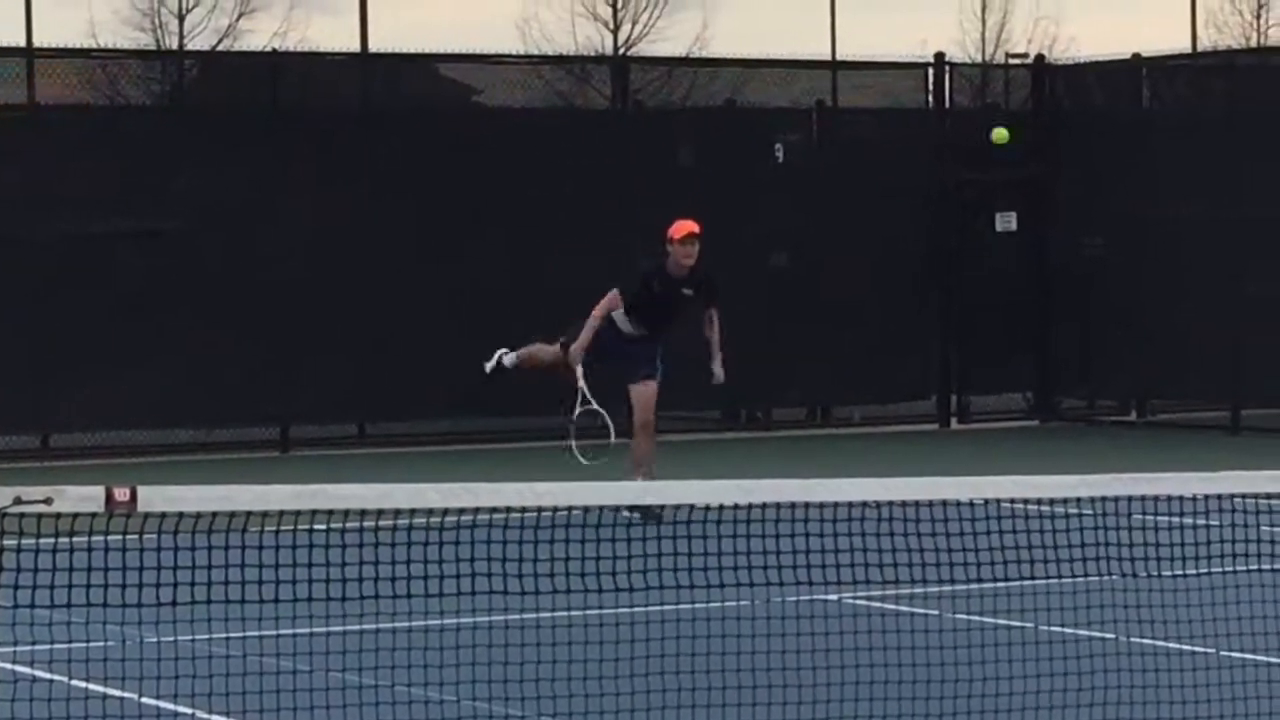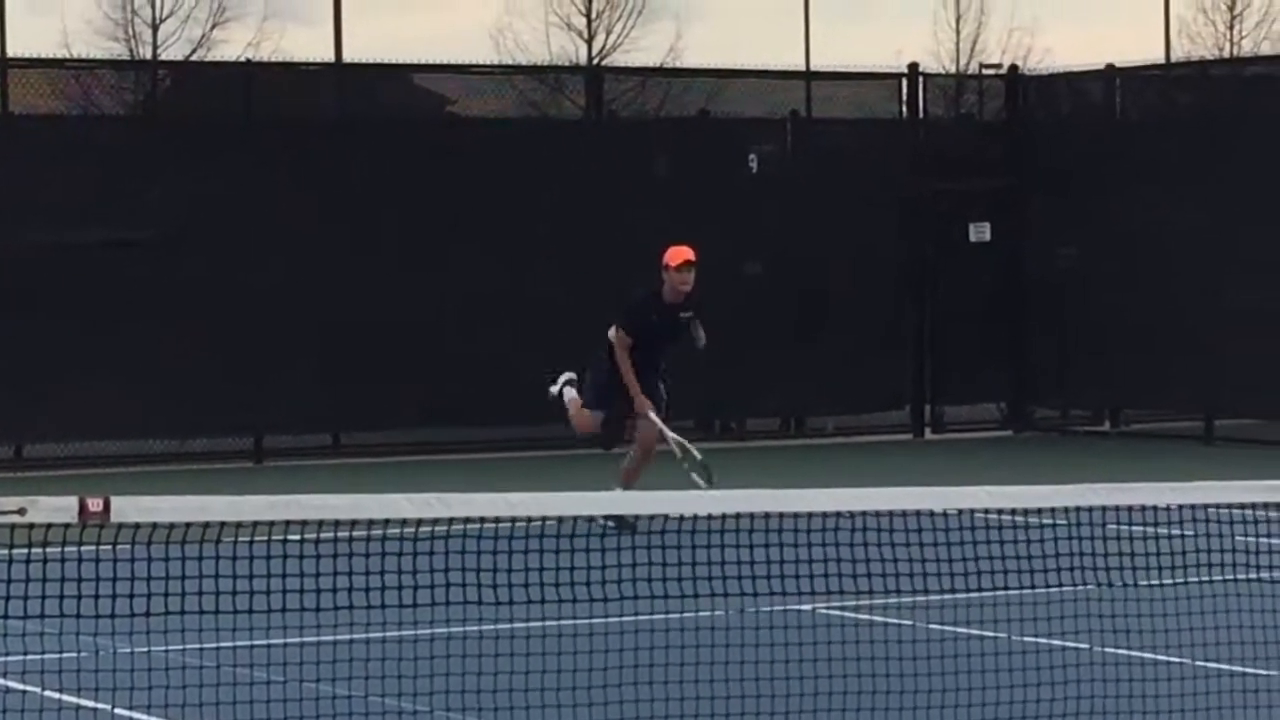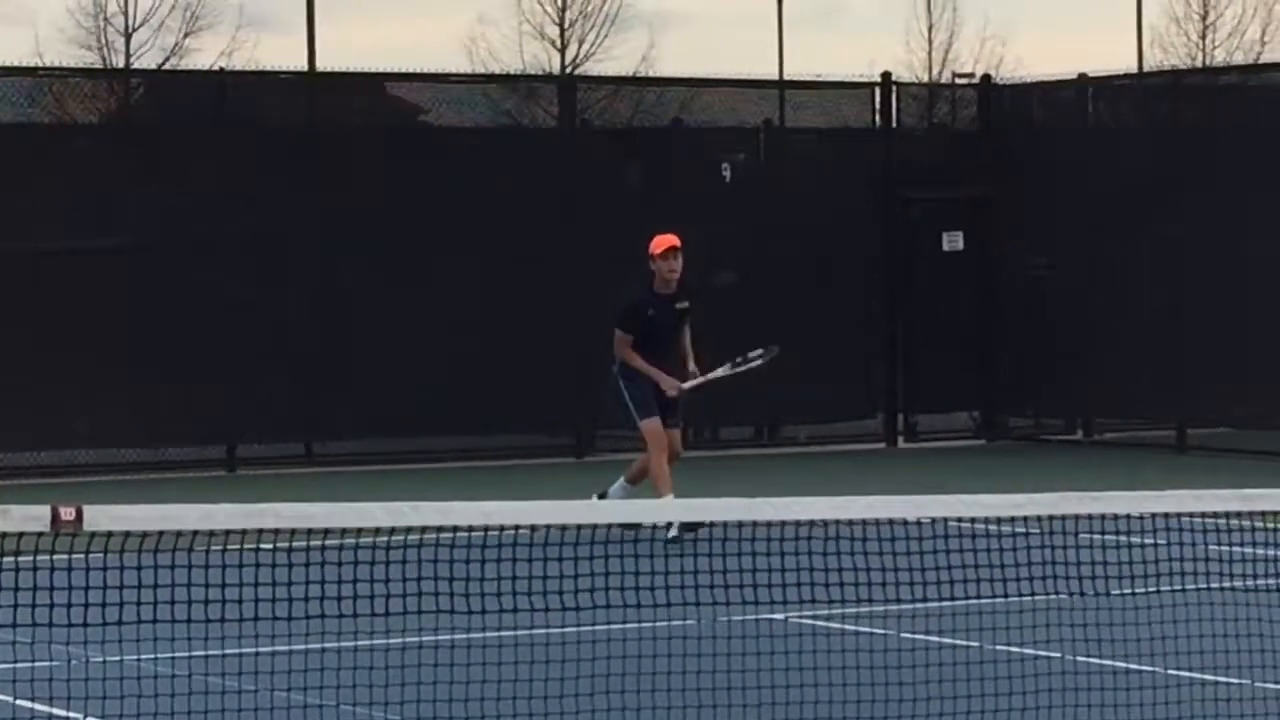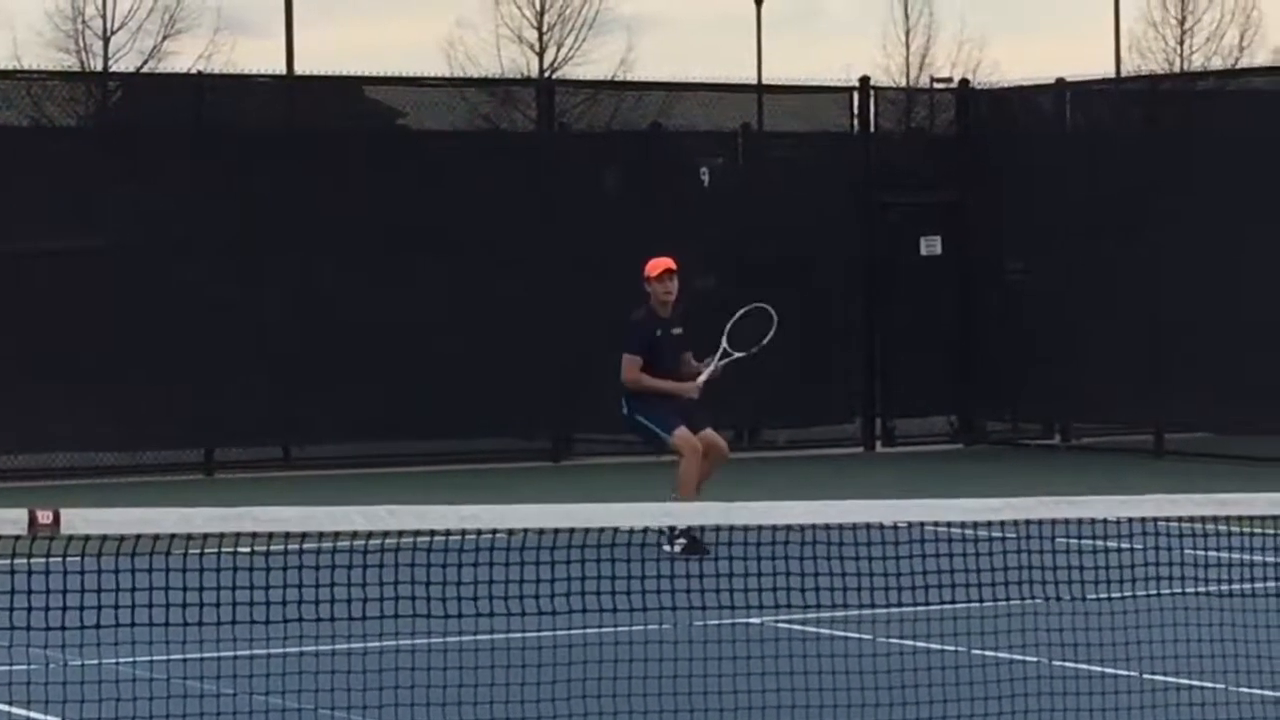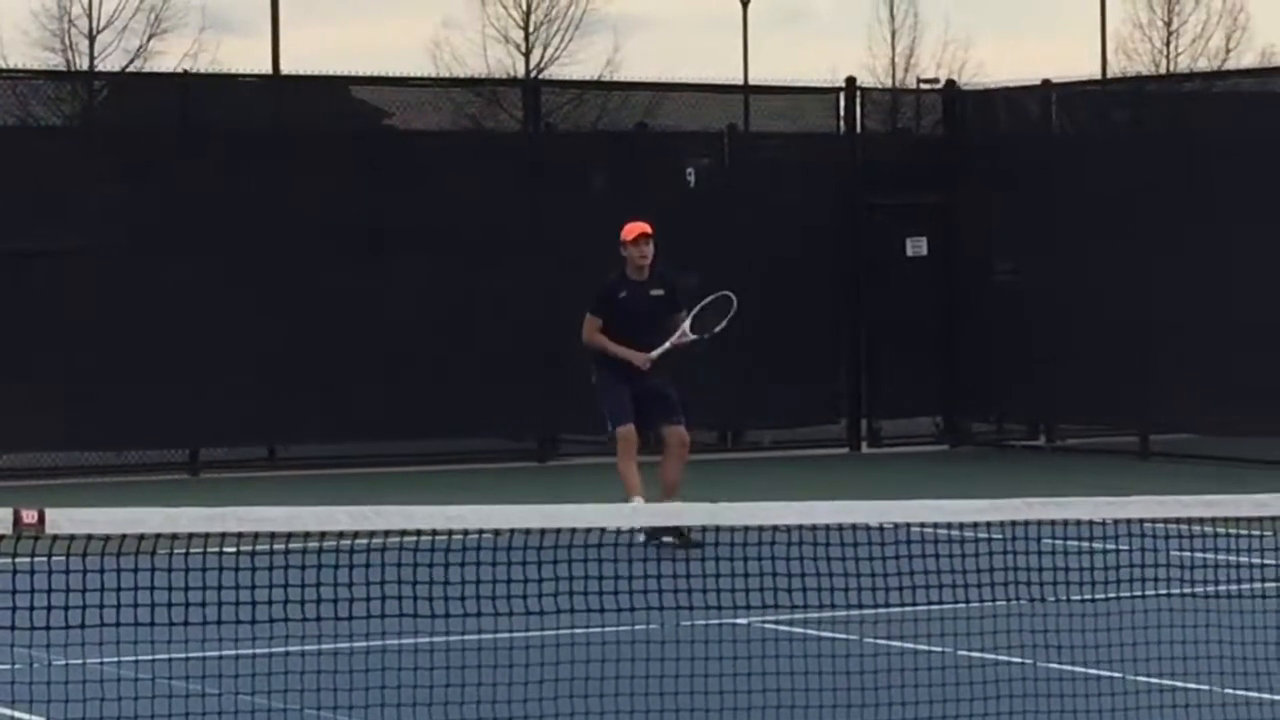
dt=0.2s
person 1, frame 1
left shoulder: (702, 281)
right shoulder: (650, 275)
left elbow: (711, 317)
right elbow: (605, 305)
left wrist: (716, 358)
right wrist: (581, 342)
left hip: (645, 342)
right hip: (614, 327)
left knee: (645, 418)
right knee: (554, 356)
right ankle: (507, 358)
person 1, frame 2
left shoulder: (688, 300)
right shoulder: (642, 305)
right elbow: (621, 350)
left wrist: (698, 332)
right wrist: (636, 395)
left hip: (649, 370)
right hip: (617, 361)
left knee: (648, 440)
right knee: (586, 427)
right ankle: (569, 388)
person 1, frame 3
left shoulder: (683, 294)
right shoulder: (637, 301)
right elbow: (621, 350)
left wrist: (689, 361)
right wrist: (658, 377)
left hip: (667, 378)
right hip: (636, 375)
left knee: (672, 450)
right knee: (656, 443)
left ankle: (612, 496)
right ankle: (672, 517)
person 1, frame 4
left shoulder: (676, 322)
right shoulder: (641, 324)
left elbow: (684, 364)
right elbow: (629, 378)
left wrist: (701, 369)
right wrist: (676, 387)
left hip: (673, 399)
right hip: (642, 403)
left knee: (718, 449)
right knee: (691, 447)
right ankle: (680, 531)
person 1, frame 5
left shoulder: (664, 285)
right shoulder: (612, 288)
left elbow: (681, 324)
right elbow: (588, 335)
right wrist: (628, 354)
left hip: (650, 374)
right hip: (613, 375)
left knee: (679, 441)
right knee: (628, 443)
